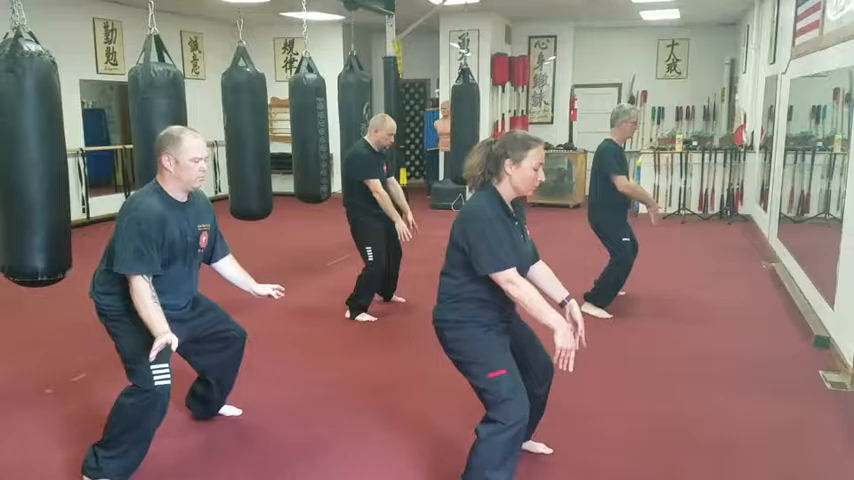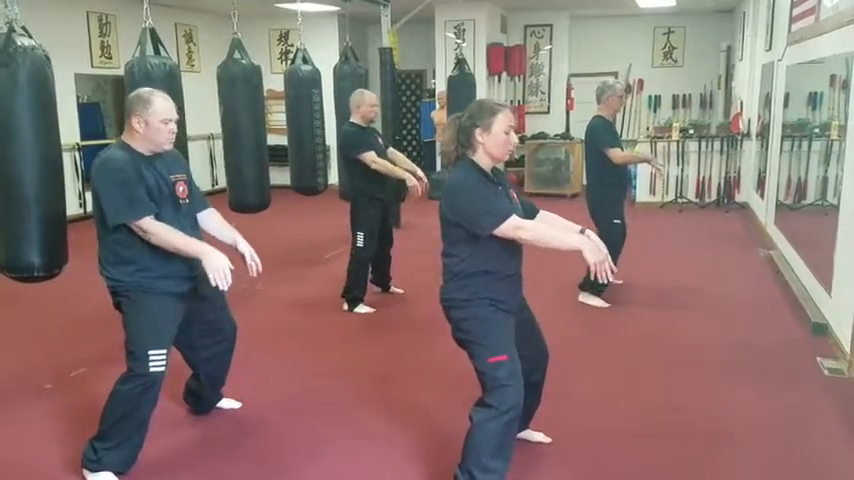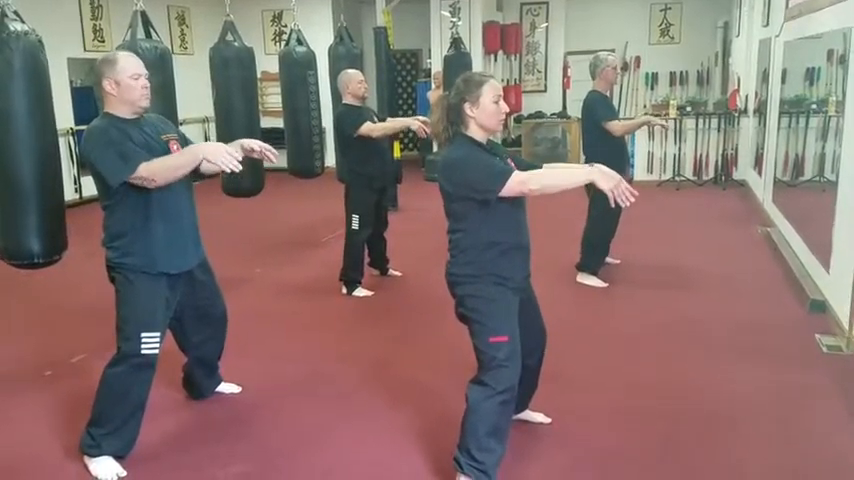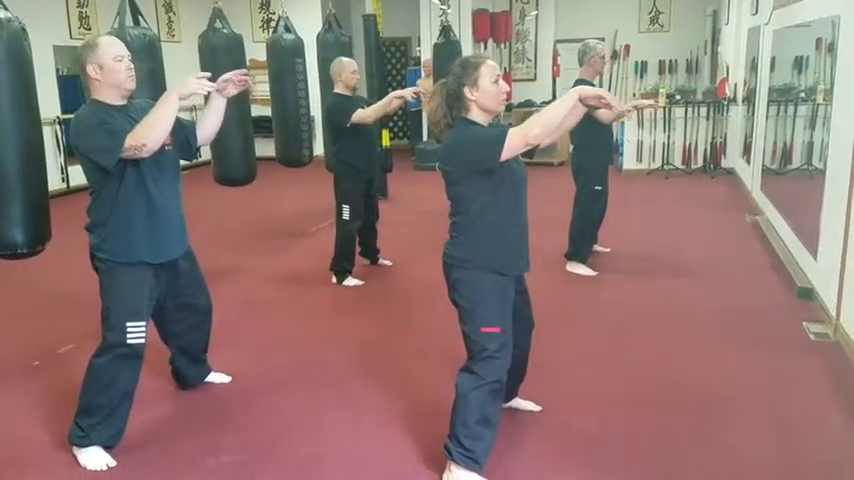
dt=1s
person 1, frame 1
left shoulder: (199, 203)
right shoulder: (144, 212)
left elbow: (220, 257)
right elbow: (139, 282)
left wrist: (254, 286)
right wrist: (162, 331)
left hip: (181, 301)
right hip: (129, 308)
left knee: (231, 338)
right knee: (154, 387)
left ankle: (205, 403)
person 1, frame 2
left shoulder: (173, 159)
right shoulder: (113, 166)
left elbow: (201, 210)
right elbow: (146, 227)
left wrist: (238, 240)
right wrist: (204, 252)
left hip: (188, 276)
right hip: (144, 285)
left knee: (220, 333)
right knee: (146, 371)
left ankle: (204, 398)
person 1, frame 3
left shoulder: (159, 124)
right shoulder: (101, 135)
left elbow: (200, 165)
right elbow: (149, 175)
left wrist: (237, 148)
right wrist: (202, 148)
left hip: (187, 253)
right hip: (141, 264)
left knee: (209, 319)
right knee: (137, 355)
left ankle: (203, 381)
person 1, frame 4
left shoulder: (146, 107)
right shoulder: (89, 121)
left elbow: (197, 139)
right elbow: (141, 145)
left wrist: (218, 97)
right wrist: (176, 94)
left hip: (171, 243)
right hip: (125, 255)
left knee: (193, 311)
right knee: (123, 344)
left ankle: (192, 371)
right ankle: (87, 437)
person 2, frame 1
left shoulder: (513, 208)
right shoulder: (480, 215)
left elbow: (533, 264)
right elbow: (510, 281)
left wrist: (568, 302)
right wrist: (557, 325)
left hip: (499, 314)
right hip: (468, 323)
left knee: (539, 371)
right knee: (510, 408)
left ankle: (518, 437)
person 2, frame 2
left shoulder: (495, 178)
right shoulder: (463, 186)
left elbow: (537, 214)
right elbow: (519, 230)
left wrist: (584, 232)
right wrist: (582, 244)
left hip: (505, 294)
right hip: (475, 302)
left knee: (534, 360)
right knee: (503, 390)
left ankle: (515, 426)
person 2, frame 3
left shoulder: (491, 152)
right shoulder: (459, 160)
left elbow: (540, 169)
right elbow: (527, 184)
left wrist: (594, 170)
right wrist: (593, 173)
left hip: (509, 273)
right hip: (480, 280)
left knee: (532, 342)
right knee: (499, 367)
left ankle: (514, 407)
person 2, frame 4
left shoulder: (492, 134)
right shoulder: (462, 142)
left elbow: (546, 136)
right elbow: (530, 135)
left wrist: (583, 103)
right wrist: (577, 93)
left hip: (504, 263)
right hip: (476, 268)
left knee: (518, 331)
right knee: (489, 356)
left ankle: (504, 394)
person 3, frame 1
left shoulder: (615, 149)
right shoulder: (608, 150)
left elbow: (626, 182)
right elbow: (623, 186)
left wrist: (647, 201)
right wrist: (650, 203)
left hip: (613, 212)
right hip: (604, 214)
left knee: (630, 249)
right knee: (623, 257)
left ankle: (607, 286)
right ankle: (592, 301)
person 3, frame 2
left shoulder: (605, 124)
right shoulder: (598, 125)
left elbow: (616, 157)
right elbow: (617, 157)
left wrist: (640, 163)
right wrist: (648, 158)
left hip: (610, 192)
right hip: (602, 194)
left knee: (616, 236)
right knee: (609, 240)
right ankle: (588, 290)
person 3, frame 3
left shoulder: (602, 99)
right shoulder: (594, 100)
right elbow: (616, 129)
left wrist: (637, 131)
right wrist: (646, 120)
left hip: (609, 167)
left knee: (610, 214)
right knee: (600, 216)
left ankle: (599, 255)
right ankle: (586, 270)
person 3, frame 4
left shoulder: (589, 86)
right shoulder: (582, 88)
left elbow: (603, 116)
right elbow: (606, 116)
left wrist: (627, 108)
right wrist: (634, 105)
left hip: (595, 156)
right hip: (587, 158)
left knee: (597, 202)
right knee: (587, 204)
left ankle: (588, 243)
right ankle: (574, 259)
person 4, frame 1
left shoulder: (380, 153)
right shoulder: (360, 155)
left elbow: (392, 184)
right elbow: (377, 191)
left wrist: (407, 212)
right wrist: (397, 220)
left hip: (379, 212)
right hip: (362, 215)
left knee: (394, 252)
right knee: (376, 262)
left ankle: (386, 292)
right ankle: (355, 308)
person 4, frame 2
left shoulder: (371, 131)
right shoulder: (350, 134)
left elbow: (392, 153)
right elbow: (374, 162)
left wrist: (415, 169)
right wrist: (406, 177)
left hip: (382, 198)
right hip: (365, 201)
left knee: (384, 243)
right knee: (363, 248)
left ankle: (382, 283)
right ankle: (352, 300)
person 4, frame 3
left shoulder: (367, 111)
right shoulder: (345, 115)
left elbow: (388, 123)
right elbow: (375, 131)
left wrist: (412, 120)
right wrist: (408, 123)
left hip: (378, 180)
right hip: (360, 183)
left knee: (379, 225)
right knee: (358, 231)
left ankle: (380, 265)
right ankle: (350, 283)
person 4, frame 4
left shoulder: (358, 100)
right shoulder: (336, 105)
left elbow: (386, 110)
right elbow: (368, 117)
left wrist: (402, 98)
right wrist: (393, 94)
left hip: (368, 170)
right hip: (349, 173)
left knee: (370, 215)
right knee: (349, 221)
left ankle: (371, 255)
right ankle: (340, 272)
